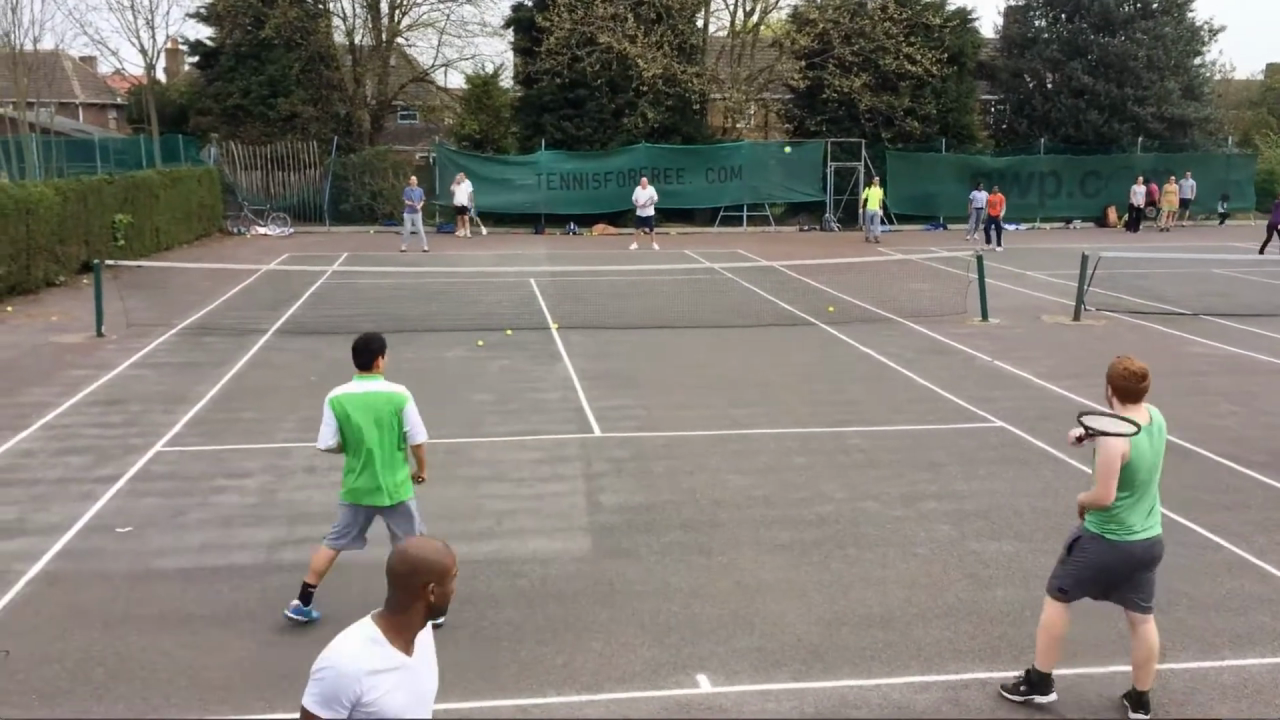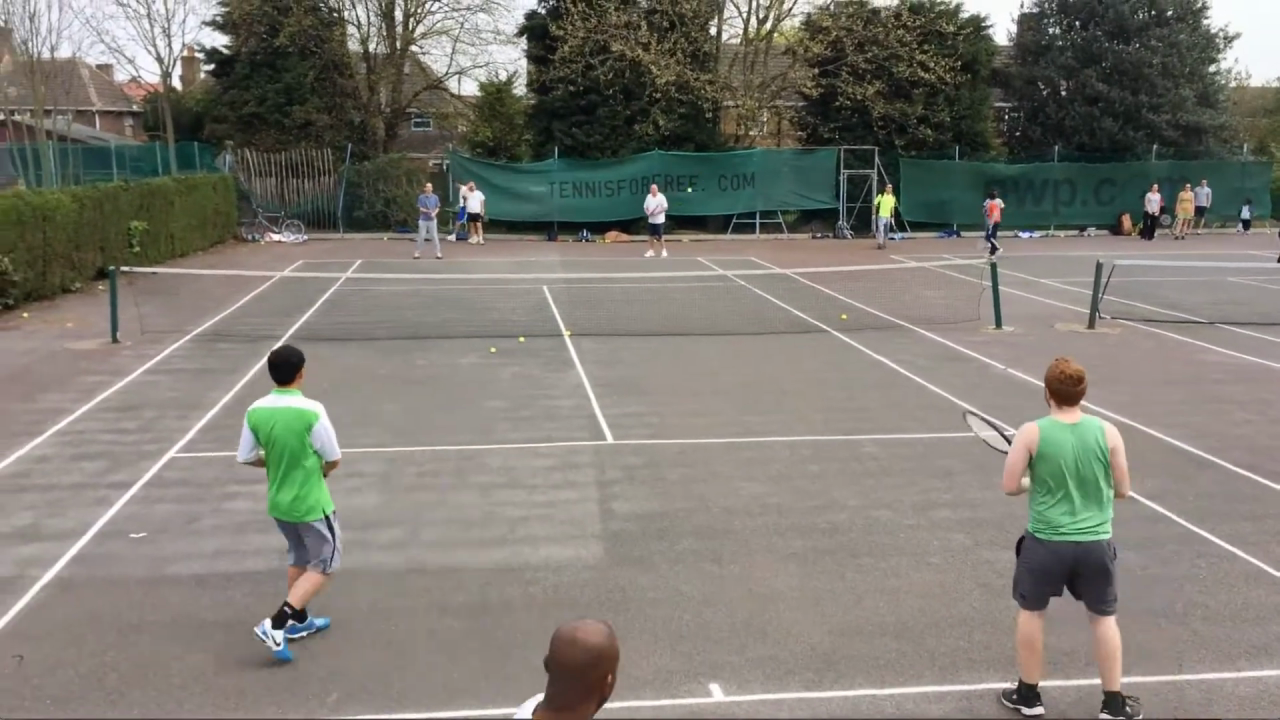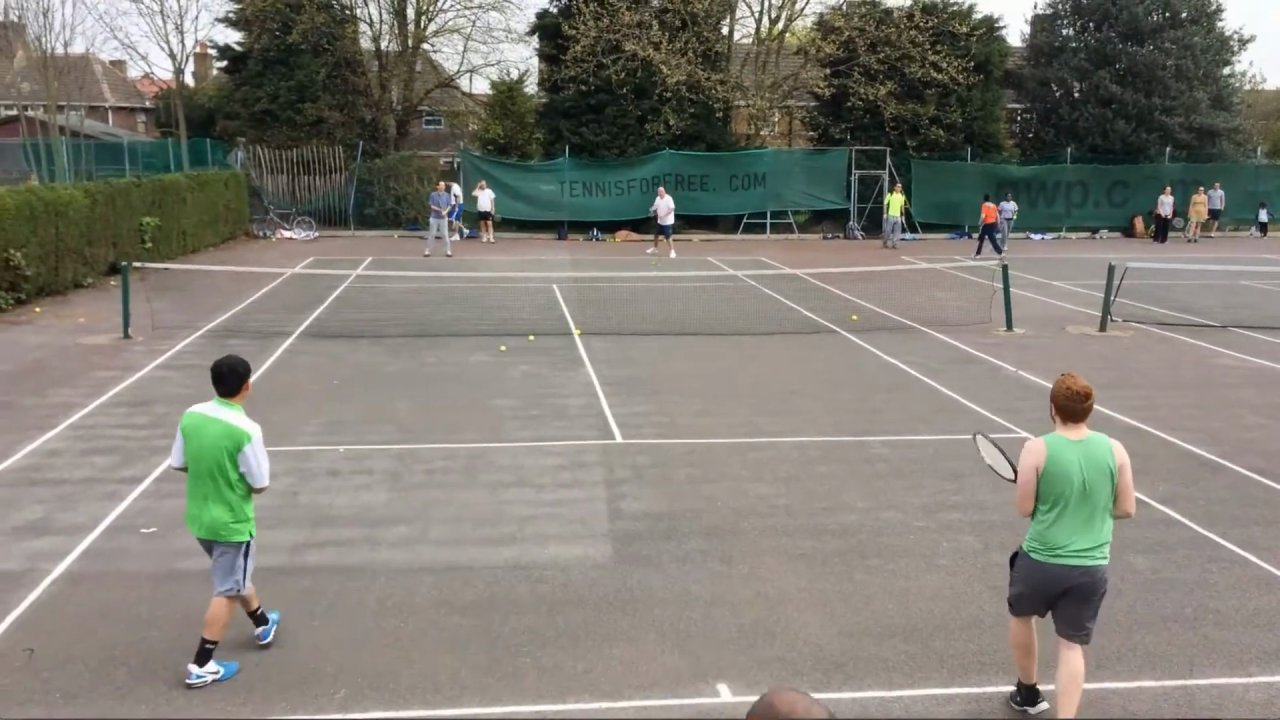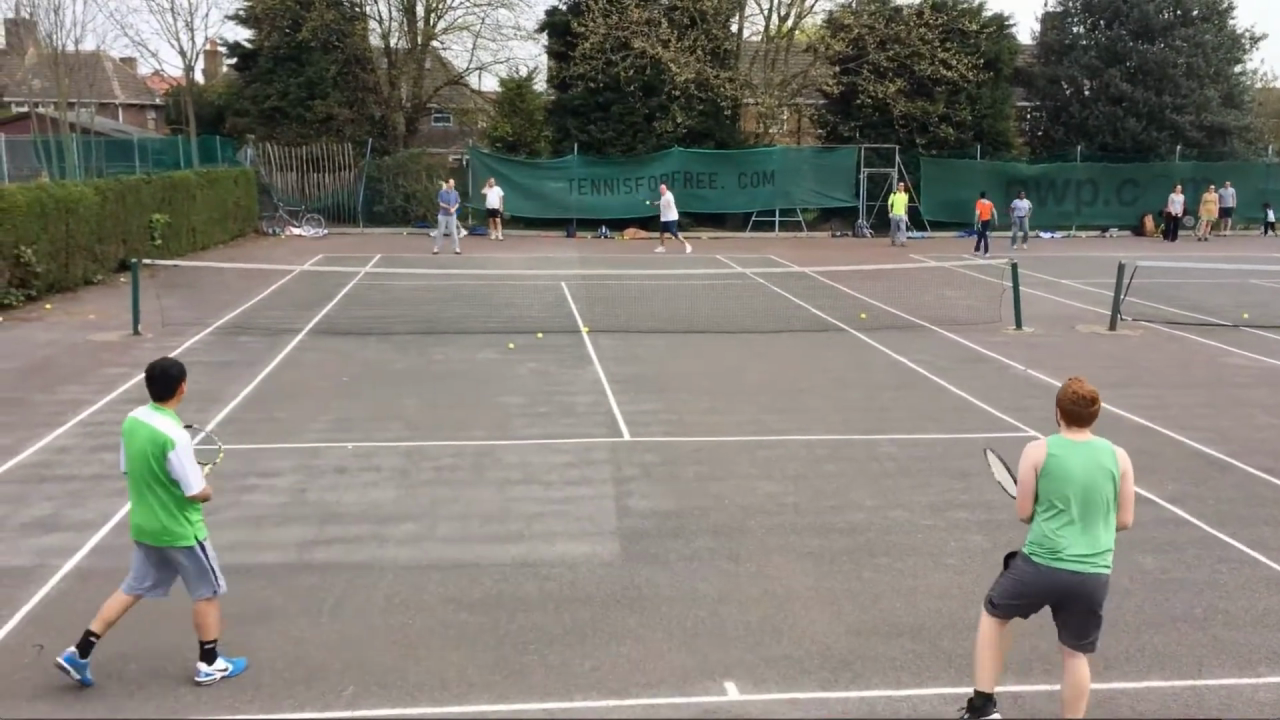
dt=0.4s
person 1, frame 1
left shoulder: (1112, 437)
right shoulder: (1156, 417)
left elbow: (1102, 498)
left wrist: (1081, 500)
right wrist: (1089, 432)
left hip: (1106, 542)
right hip: (1149, 541)
left knee: (1057, 601)
right knee: (1142, 618)
left ankle: (1039, 682)
person 1, frame 2
left shoulder: (1031, 433)
right shoulder: (1108, 432)
left elbow: (1010, 486)
right elbow: (1123, 489)
left hip: (1045, 542)
right hip: (1095, 543)
left knee: (1031, 612)
right knee: (1103, 618)
person 1, frame 3
left shoulder: (1037, 449)
right shoulder: (1114, 450)
left elbow: (1024, 509)
right elbow: (1127, 508)
left hip: (1041, 560)
right hip: (1091, 567)
left knee: (1020, 616)
right knee: (1071, 646)
person 1, frame 4
left shoulder: (1038, 451)
right shoulder: (1118, 456)
left elbow: (1024, 513)
right elbow: (1125, 520)
left hip: (1040, 564)
right hip: (1092, 575)
left knee: (992, 615)
right knee: (1075, 654)
person 2, frame 1
left shoulder: (336, 398)
right shoulder: (398, 396)
left elbow: (328, 444)
right elbow: (417, 441)
right wrist: (420, 468)
left hip: (356, 489)
right hip: (395, 489)
left knee: (333, 543)
left ankle: (302, 603)
person 2, frame 2
left shoulder: (255, 412)
right shoulder: (311, 411)
left elbow: (247, 457)
right elbow: (333, 458)
left hip: (279, 502)
right hip: (311, 504)
left knee: (300, 559)
right knee: (321, 566)
left ankle: (298, 620)
right ankle: (276, 626)
person 2, frame 3
left shoulder: (190, 416)
right shoulder: (246, 430)
left elbow: (179, 464)
right elbow: (260, 484)
left hip: (199, 518)
right hip: (231, 523)
left knee: (233, 576)
right knee: (227, 590)
left ankle: (262, 624)
right ankle: (201, 665)
person 2, frame 4
left shoulder: (131, 421)
right shoulder: (173, 436)
right elbow: (197, 492)
right wrist: (204, 491)
left hip: (144, 526)
right hip: (180, 530)
left knee: (132, 590)
right knee: (207, 592)
left ankle: (77, 655)
right ankle: (210, 664)
